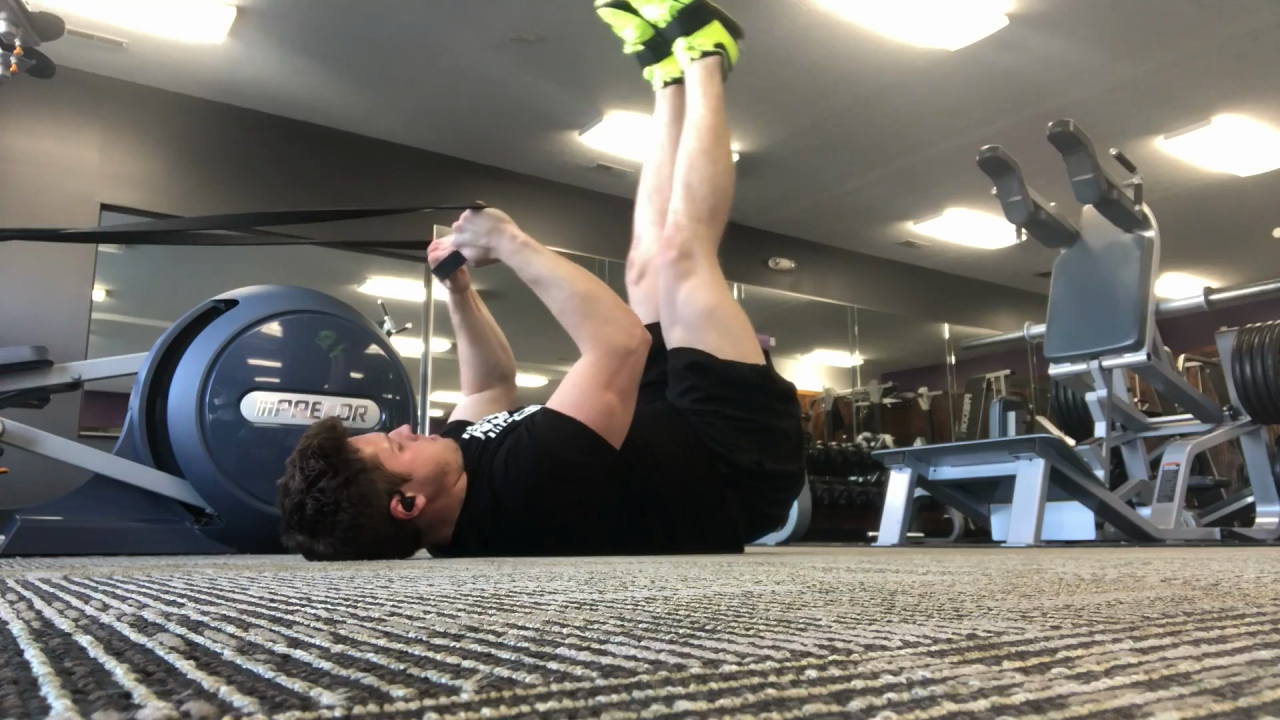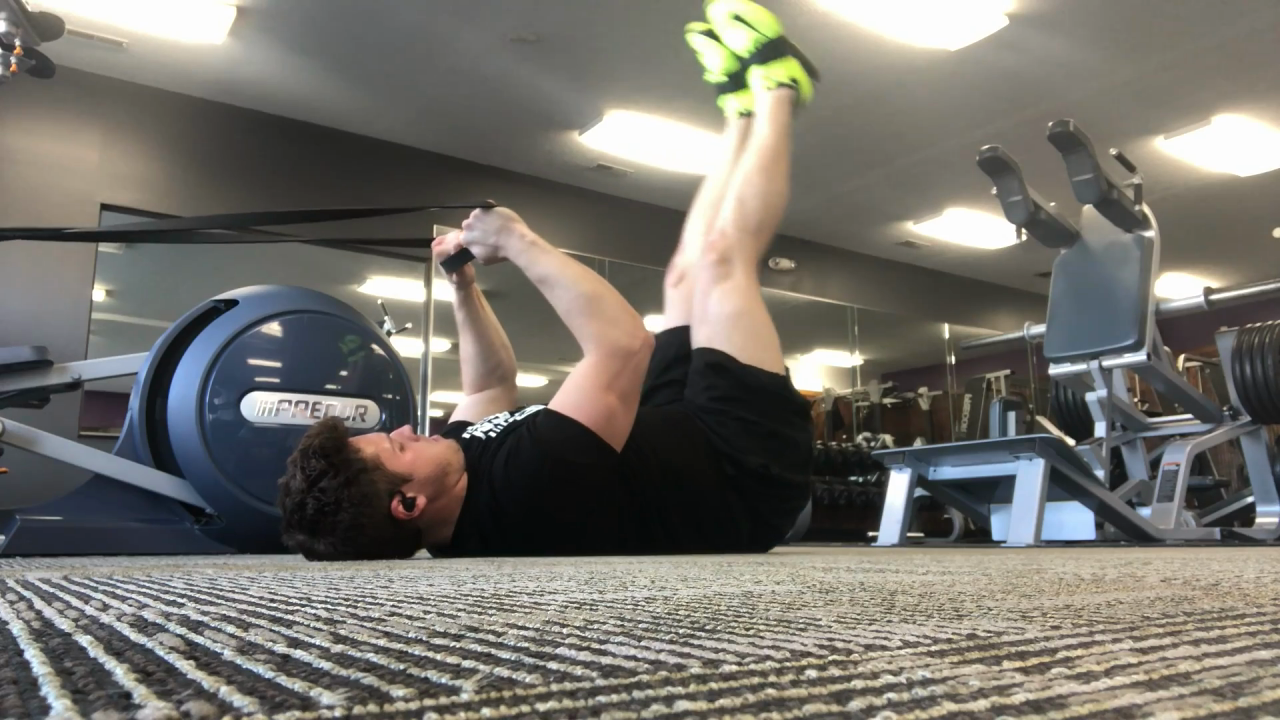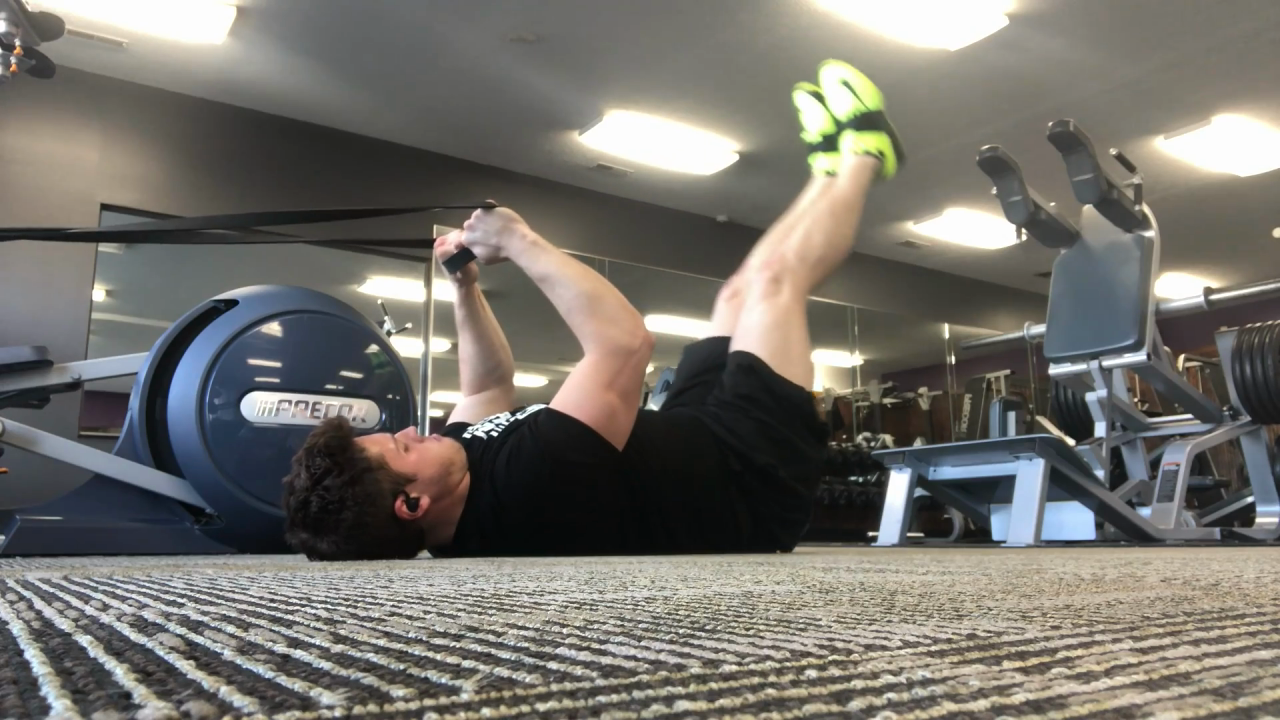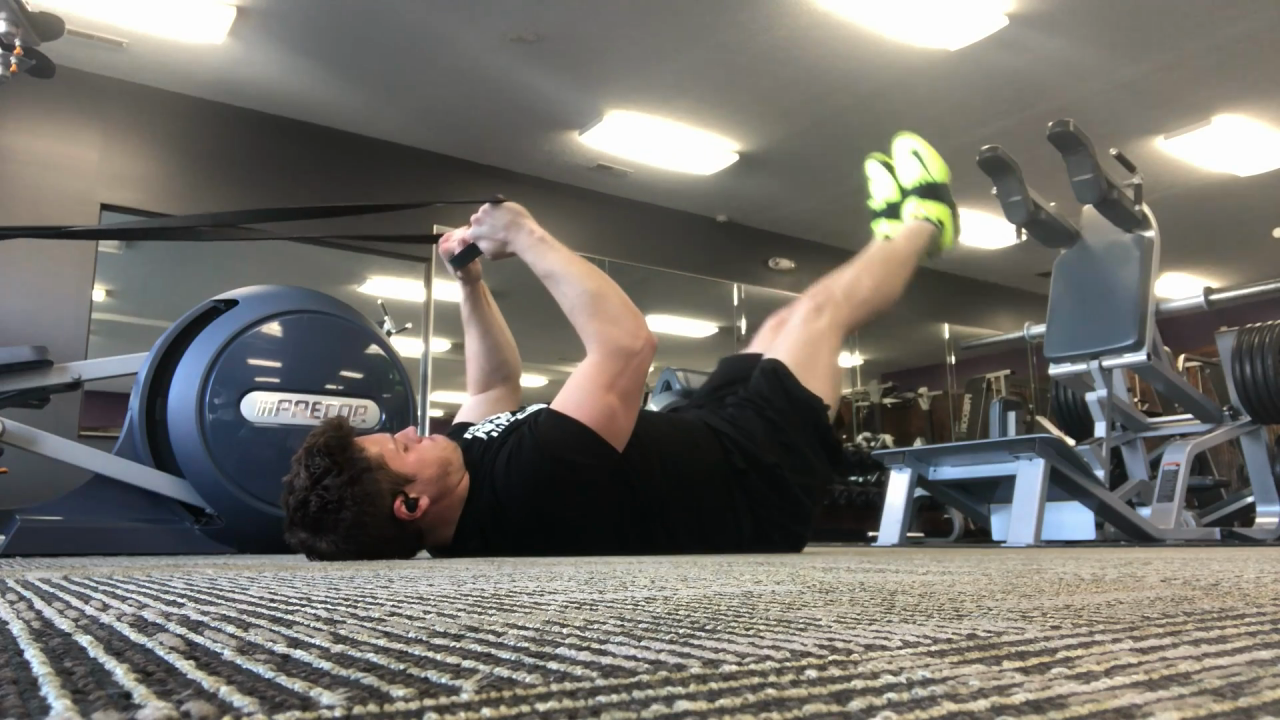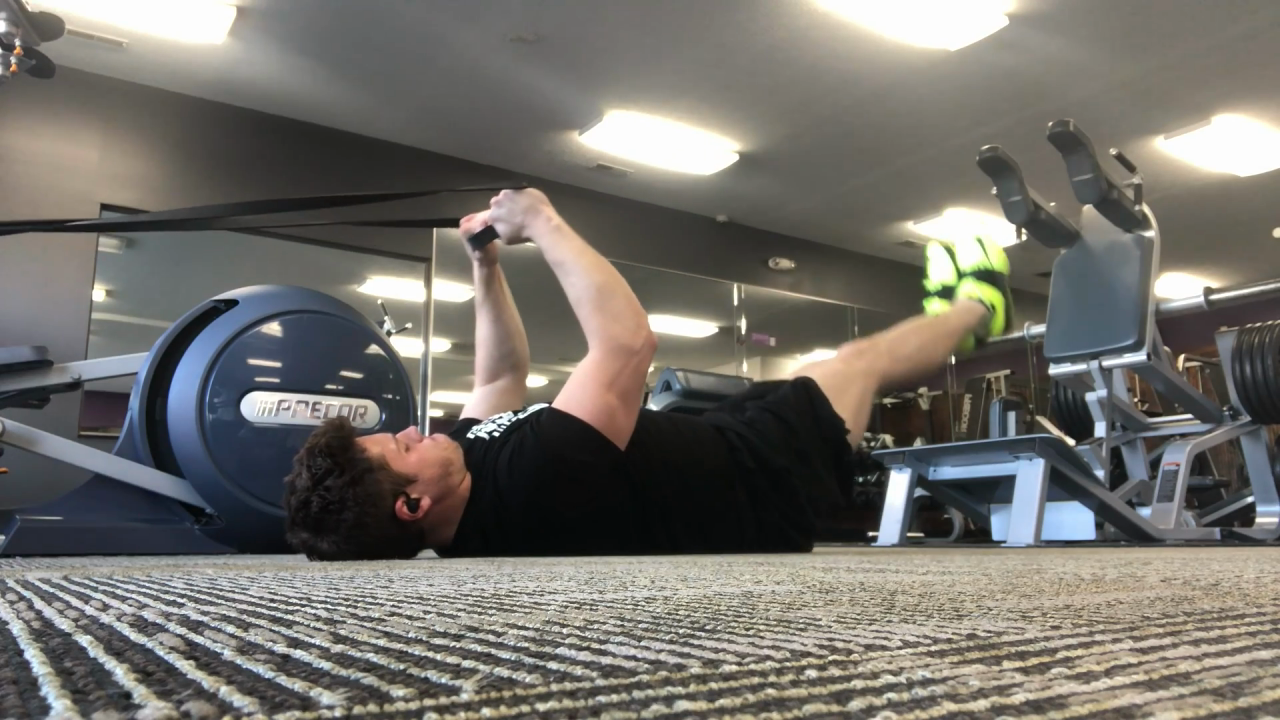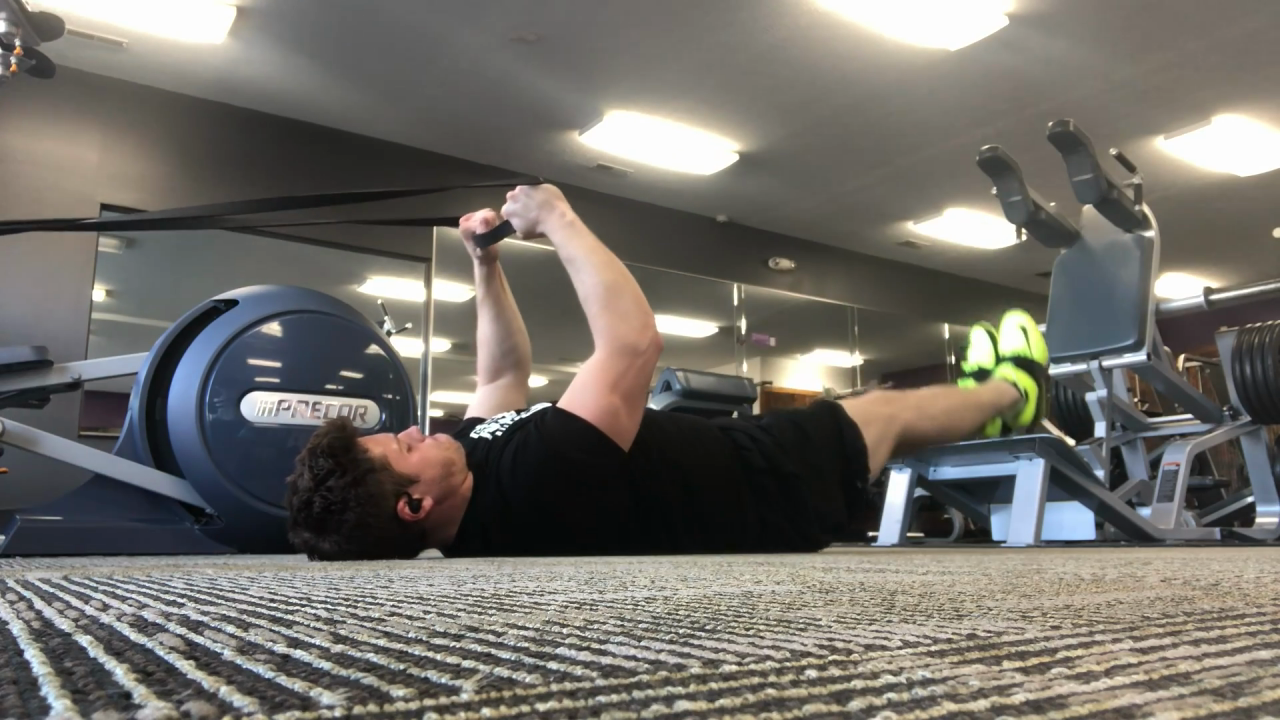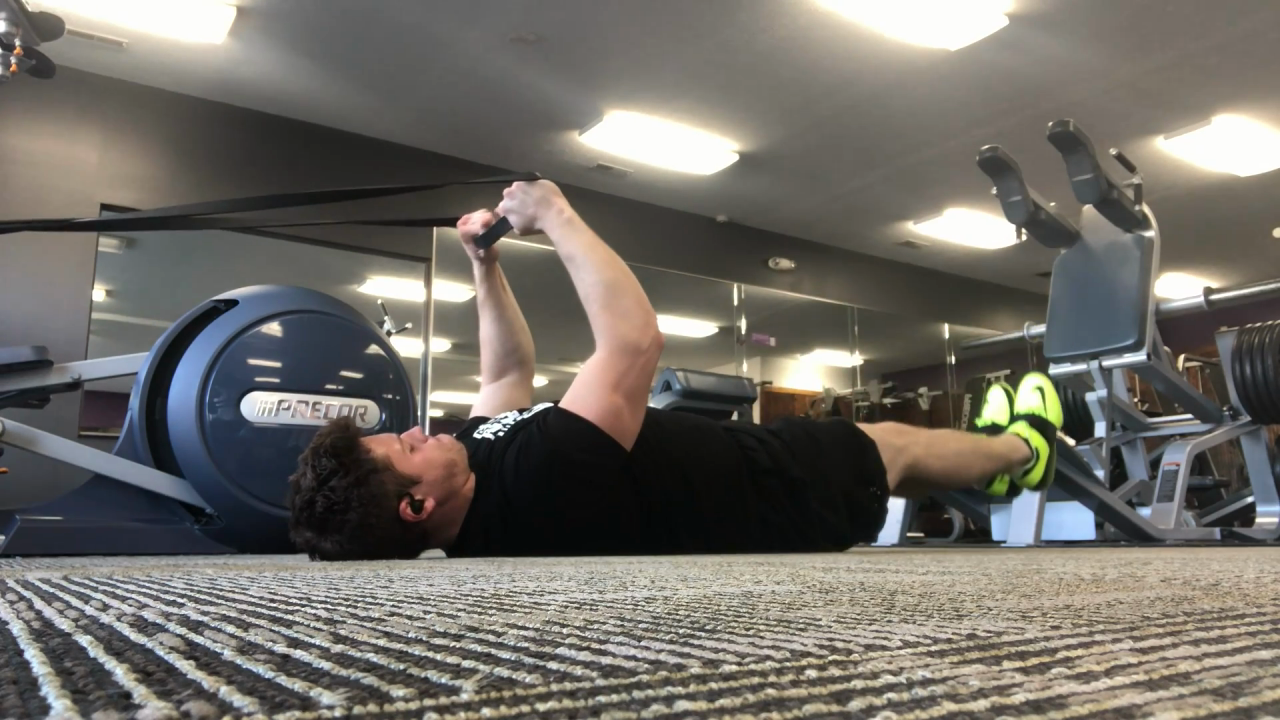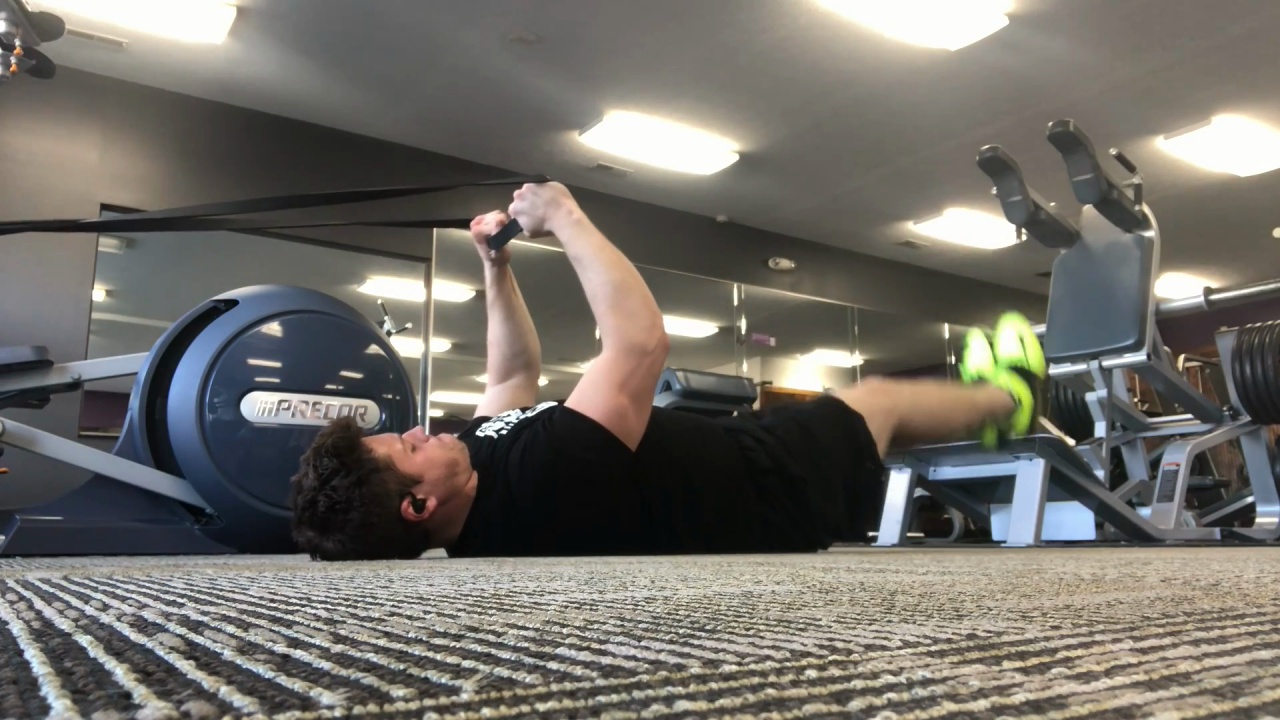
dt=0.3s
person 1, frame 1
left shoulder: (461, 495)
right shoulder: (528, 483)
left elbow: (492, 385)
right elbow: (622, 342)
left wrist: (458, 287)
right wrist: (511, 244)
left hip: (669, 437)
right hip: (740, 465)
right knee: (679, 252)
left ankle: (671, 72)
right ankle: (702, 56)
person 1, frame 2
left shoulder: (466, 492)
right shoulder: (527, 483)
left elbow: (493, 384)
right elbow: (626, 345)
left wrist: (464, 285)
right wrist: (519, 244)
left hip: (678, 441)
right hip: (745, 469)
left knee: (689, 276)
right knee: (720, 259)
left ankle: (745, 102)
right ankle: (773, 87)
person 1, frame 3
left shoulder: (460, 463)
right shoulder: (531, 479)
left elbow: (490, 386)
right elbow: (625, 343)
left wrist: (465, 284)
right wrist: (519, 242)
left hip: (691, 447)
right hip: (747, 473)
left knee: (739, 293)
right knee: (773, 278)
left ankle: (834, 167)
right ankle: (860, 156)
person 1, frame 4
left shoulder: (465, 461)
right shoulder: (528, 483)
left elbow: (494, 385)
right elbow: (626, 345)
left wrist: (470, 280)
right wrist: (527, 239)
left hip: (702, 454)
right hip: (752, 478)
left knee: (780, 325)
right knee: (818, 310)
left ankle: (898, 230)
right ankle: (920, 222)
person 1, frame 5
left shoulder: (471, 456)
right shoulder: (536, 483)
left elbow: (502, 376)
right elbow: (627, 345)
left wrist: (486, 266)
right wrist: (544, 225)
left hip: (709, 453)
right hip: (754, 484)
left knee: (821, 372)
right knee: (857, 360)
left ankle: (953, 317)
right ankle: (971, 313)
person 1, frame 6
left shoulder: (477, 459)
right shoulder: (538, 483)
left elbow: (506, 373)
right elbow: (633, 343)
left wrist: (486, 265)
right wrist: (558, 221)
left hip: (719, 461)
right hip: (762, 488)
left knee: (873, 411)
right knee: (883, 410)
left ankle: (985, 392)
right ankle: (1006, 389)
person 1, frame 7
left shoulder: (479, 461)
right shoulder: (540, 484)
left elbow: (508, 375)
right elbow: (634, 343)
left wrist: (484, 266)
right wrist: (555, 217)
left hip: (724, 461)
right hip: (764, 493)
left knee: (874, 437)
right knee: (895, 441)
left ankle: (1005, 448)
right ankle: (1018, 452)
person 1, frame 8
left shoulder: (480, 460)
right shoulder: (544, 484)
left elbow: (513, 376)
right elbow: (640, 343)
left wrist: (495, 266)
right wrist: (565, 218)
left hip: (721, 460)
right hip: (763, 487)
left knee: (857, 405)
right knee: (878, 397)
left ankle: (990, 396)
right ankle: (1001, 402)
